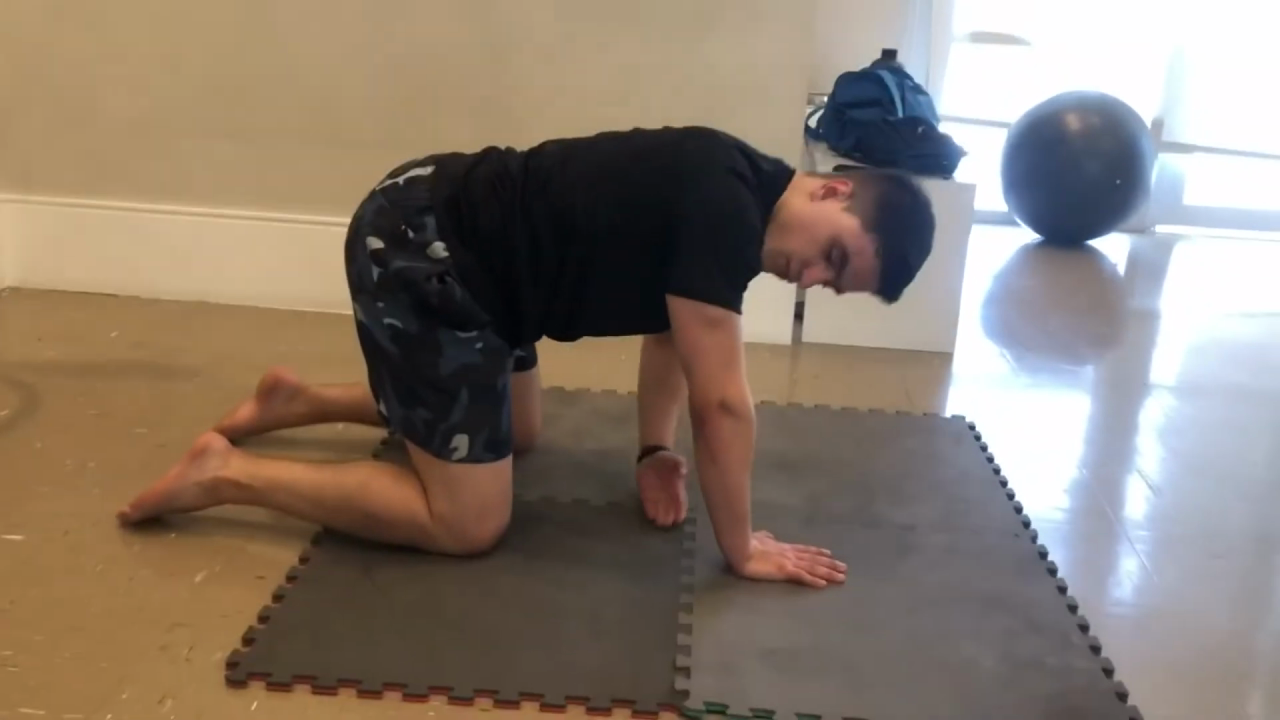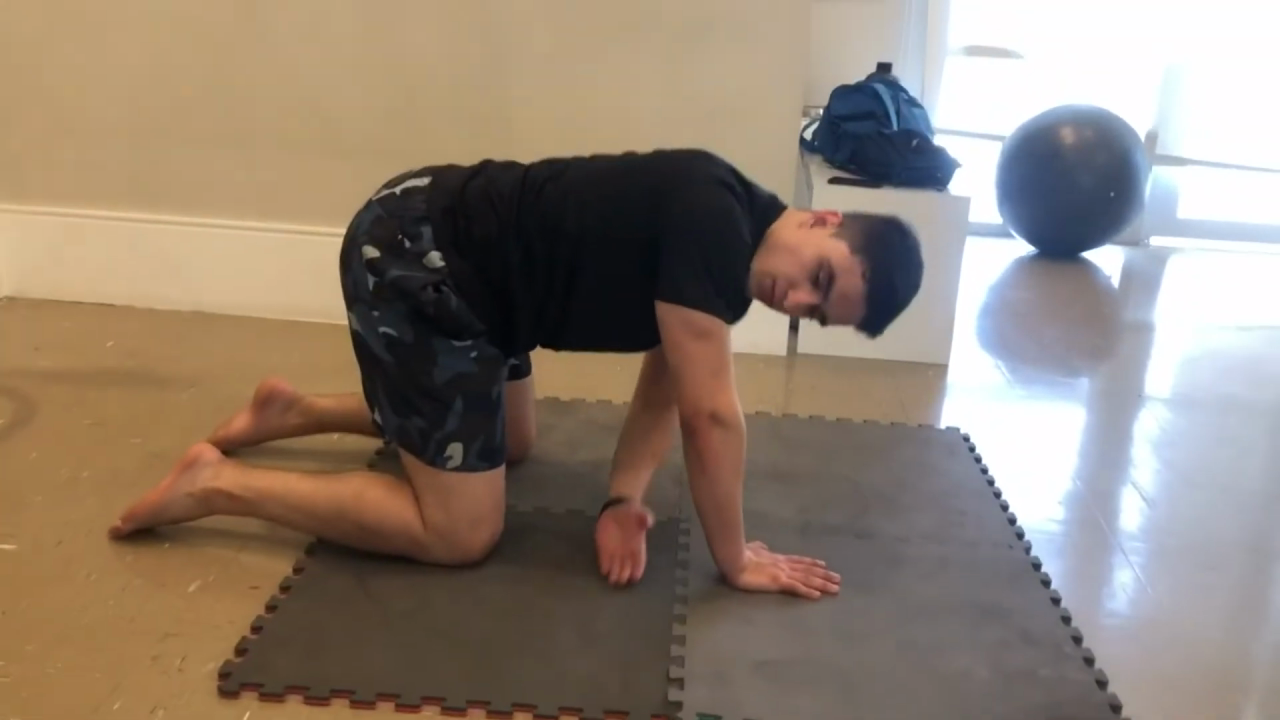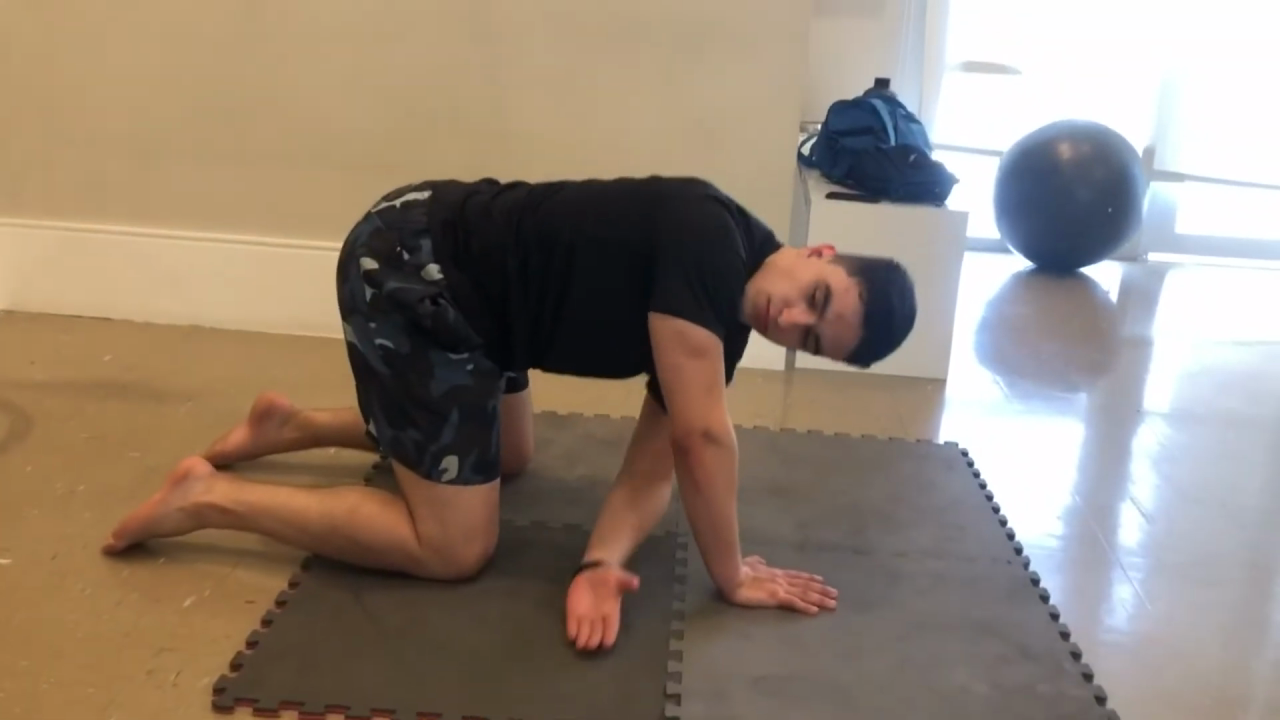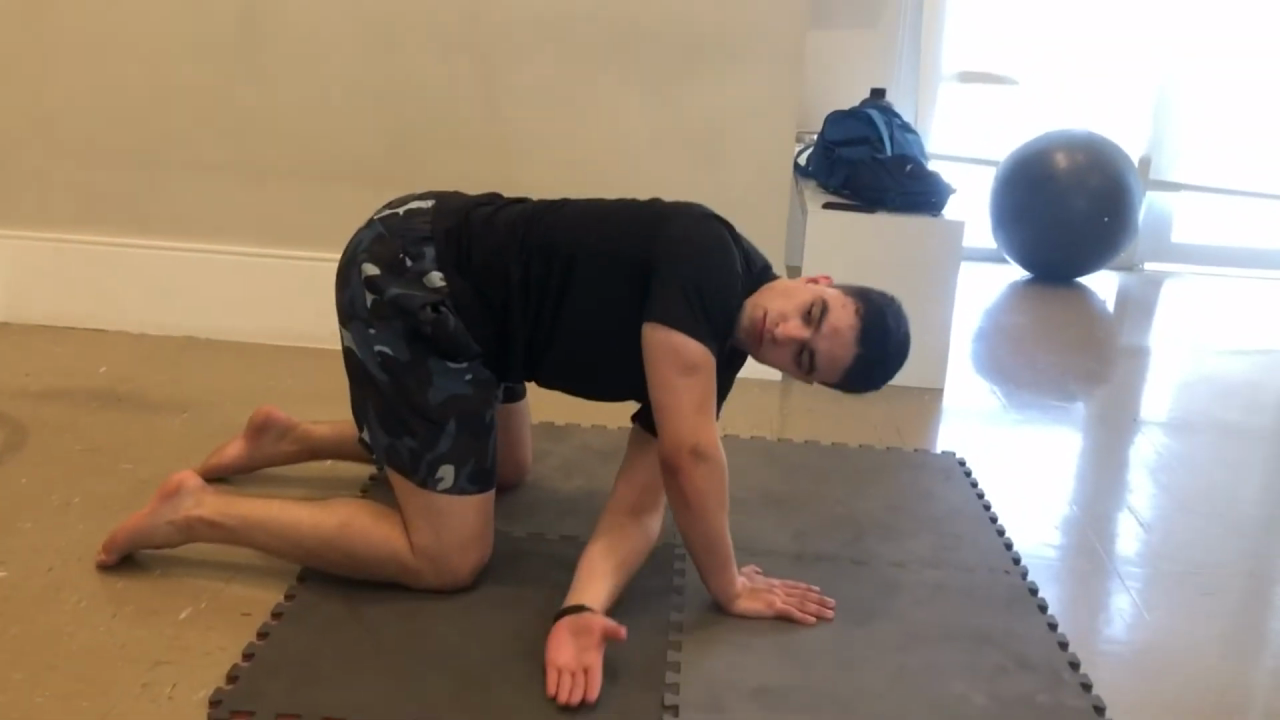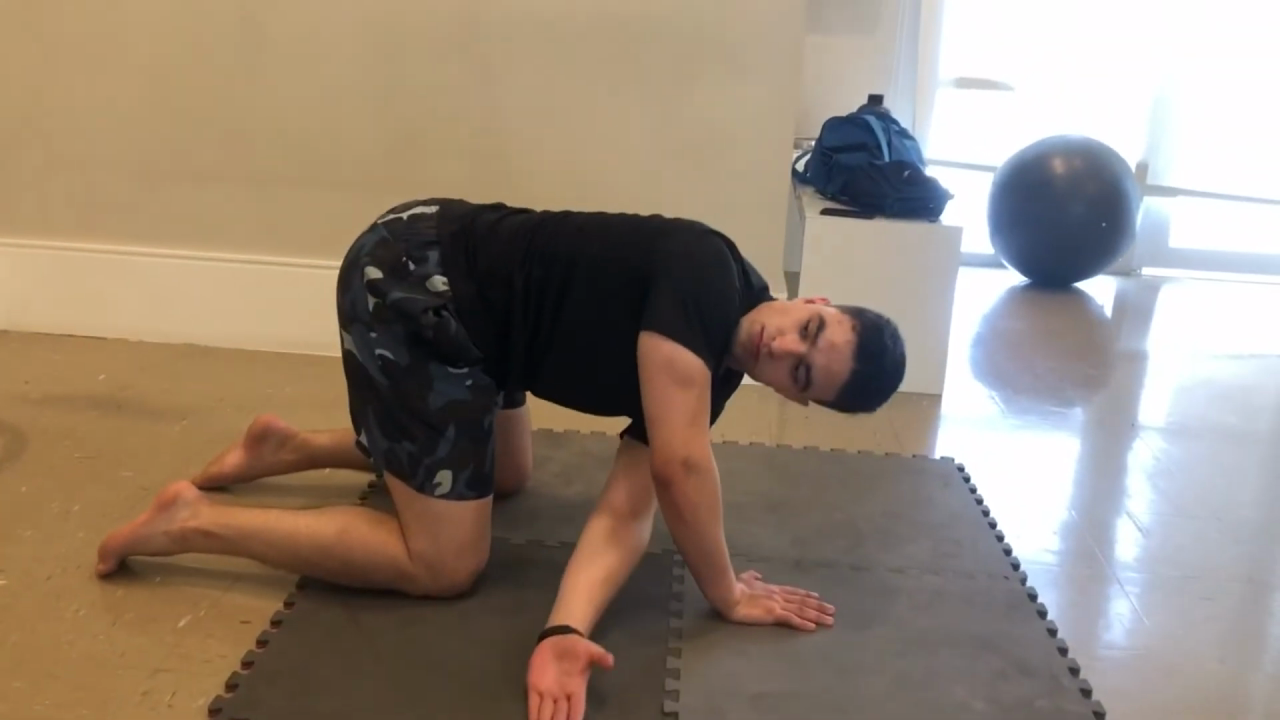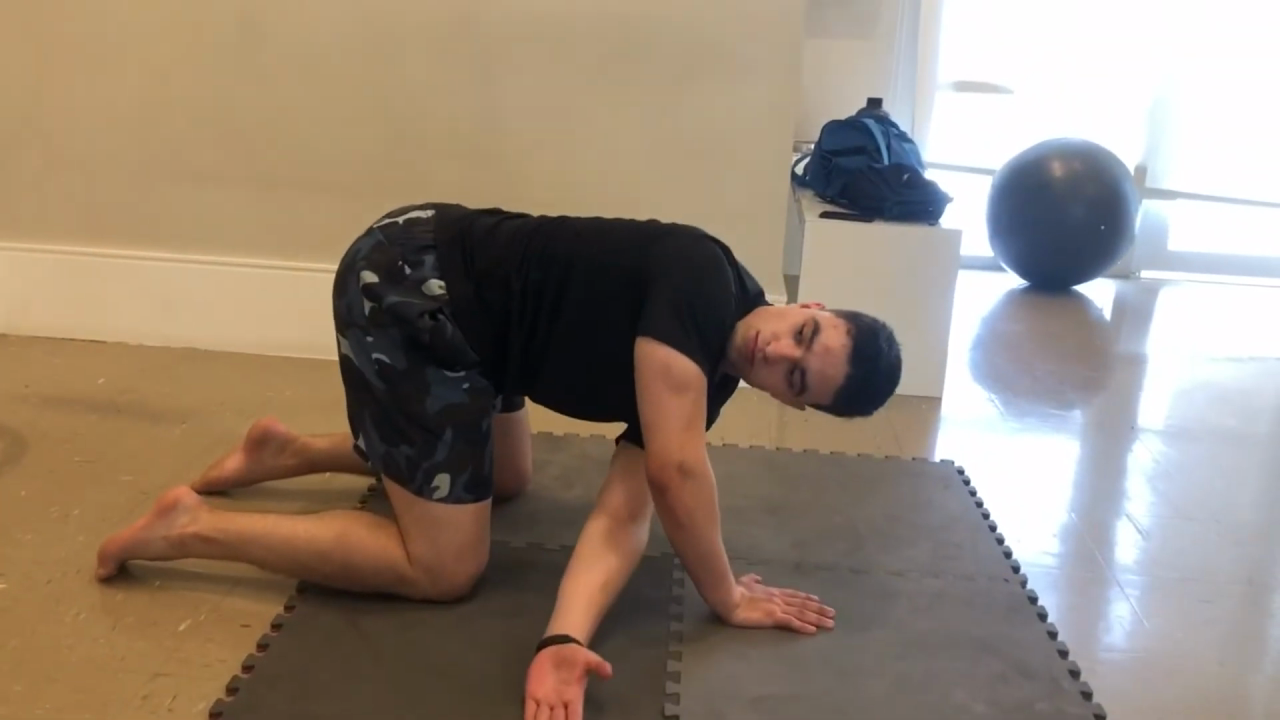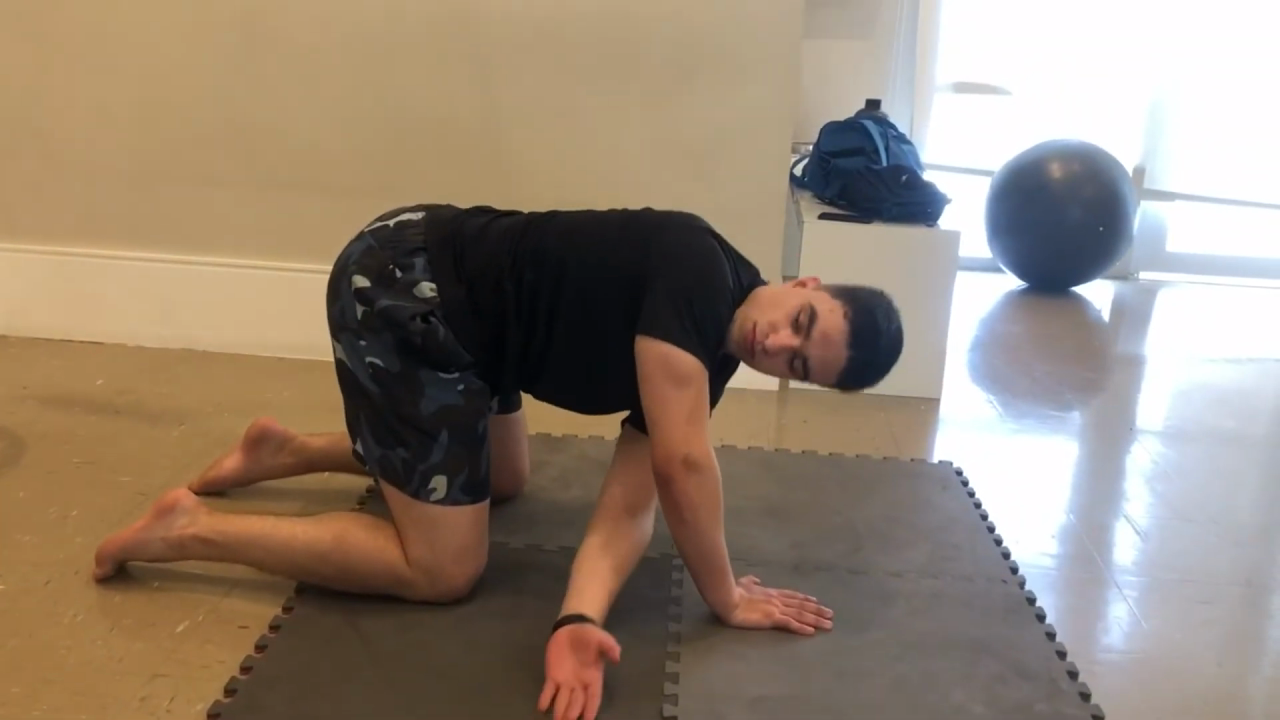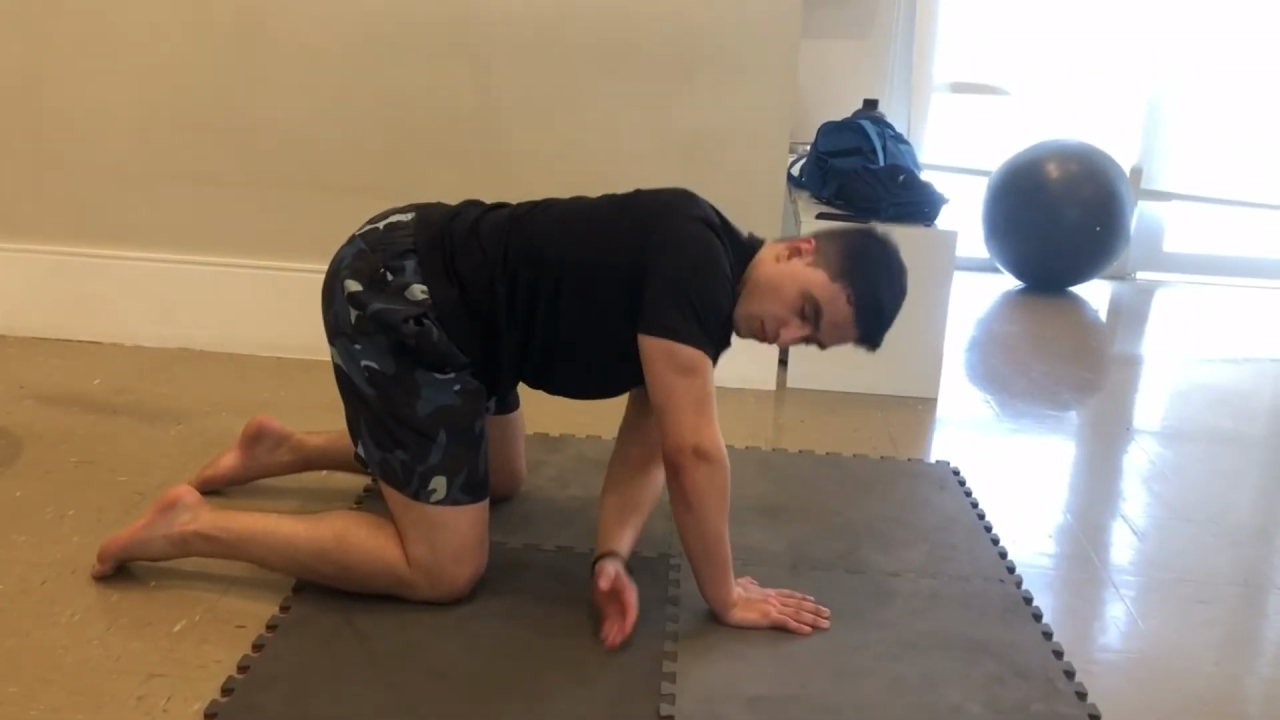
dt=0.2s
person 1, frame 1
left shoulder: (735, 198)
right shoulder: (724, 204)
left elbow: (667, 327)
right elbow: (720, 402)
left wrist: (655, 451)
right wrist: (742, 548)
left hip: (447, 239)
right hip: (417, 252)
left knee: (515, 434)
right knee: (470, 523)
left ankle: (302, 399)
right ankle: (229, 473)
person 1, frame 2
left shoulder: (733, 251)
right shoulder: (713, 218)
left elbow: (665, 389)
right elbow: (710, 414)
left wrist: (622, 499)
right wrist: (736, 560)
left hip: (446, 255)
right hip: (412, 259)
left knee: (510, 443)
right knee: (462, 532)
left ankle: (295, 408)
right ankle: (219, 483)
person 1, frame 3
left shoulder: (727, 316)
right shoulder: (707, 241)
left elbow: (657, 461)
right elbow: (702, 436)
left wrist: (599, 564)
right wrist: (732, 575)
left hip: (443, 268)
right hip: (409, 269)
left knee: (506, 458)
right knee: (456, 545)
left ankle: (292, 422)
right ankle: (212, 498)
person 1, frame 4
left shoulder: (716, 348)
right shoulder: (706, 261)
left elbow: (641, 500)
right elbow: (690, 454)
left wrist: (579, 611)
right wrist: (729, 586)
left hip: (443, 284)
right hip: (409, 277)
left knee: (504, 469)
right knee: (449, 556)
left ankle: (287, 436)
right ankle: (201, 511)
person 1, frame 5
left shoulder: (711, 366)
right shoulder: (707, 275)
left elbow: (626, 510)
right elbow: (680, 465)
left wrist: (564, 631)
right wrist: (727, 594)
left hip: (443, 292)
right hip: (410, 281)
left knee: (505, 476)
right knee: (446, 563)
left ankle: (288, 445)
right ankle: (197, 521)
person 1, frame 6
left shoulder: (708, 372)
right shoulder: (702, 281)
left elbow: (621, 515)
right elbow: (676, 470)
left wrist: (562, 641)
right wrist: (727, 596)
left hip: (442, 301)
right hip: (406, 284)
left knee: (506, 479)
right knee: (446, 567)
left ankle: (288, 451)
right ankle: (196, 527)
person 1, frame 7
left shoulder: (709, 354)
right shoulder: (696, 271)
left elbow: (630, 503)
right elbow: (682, 464)
left wrist: (578, 621)
right wrist: (727, 596)
left hip: (432, 295)
right hip: (399, 291)
left knee: (502, 481)
right knee: (444, 568)
left ankle: (285, 449)
right ankle: (193, 529)
person 1, frame 8
left shoulder: (706, 307)
right shoulder: (693, 256)
left elbow: (644, 453)
right elbow: (693, 450)
left wrist: (611, 559)
right wrist: (724, 595)
left hip: (422, 290)
right hip: (393, 297)
left knee: (500, 478)
right knee: (444, 569)
left ankle: (283, 448)
right ankle: (194, 526)
